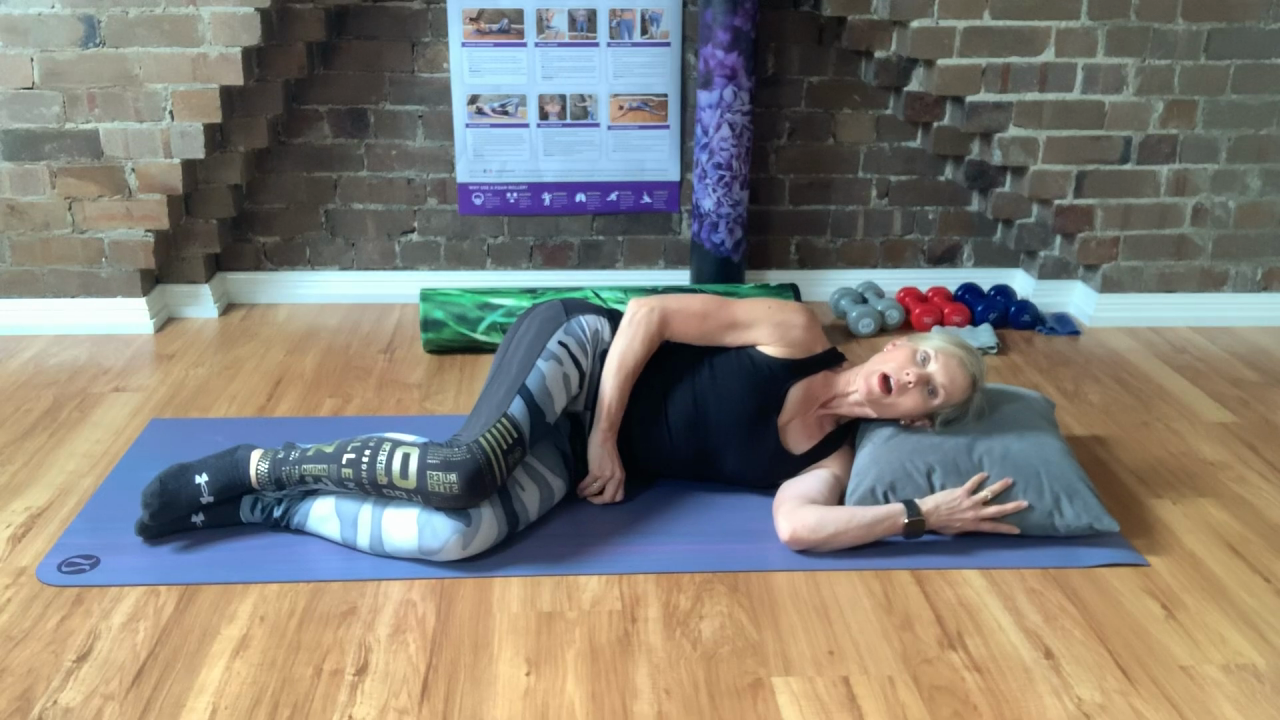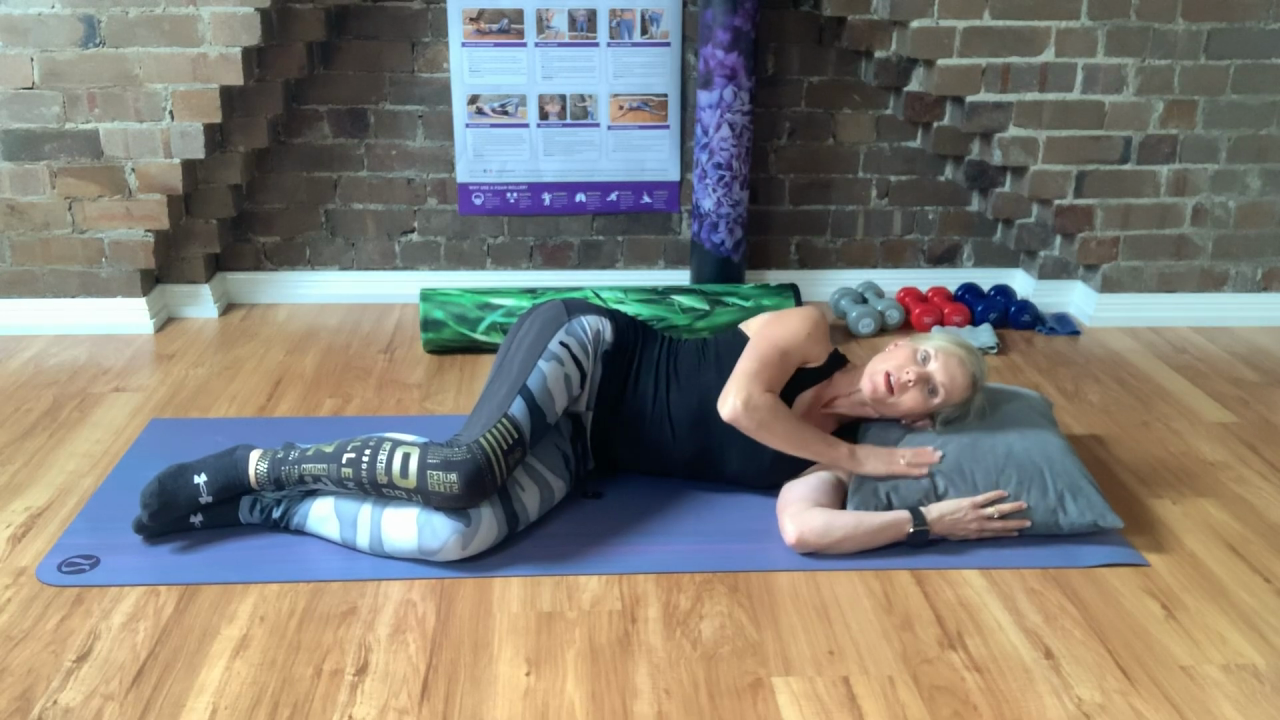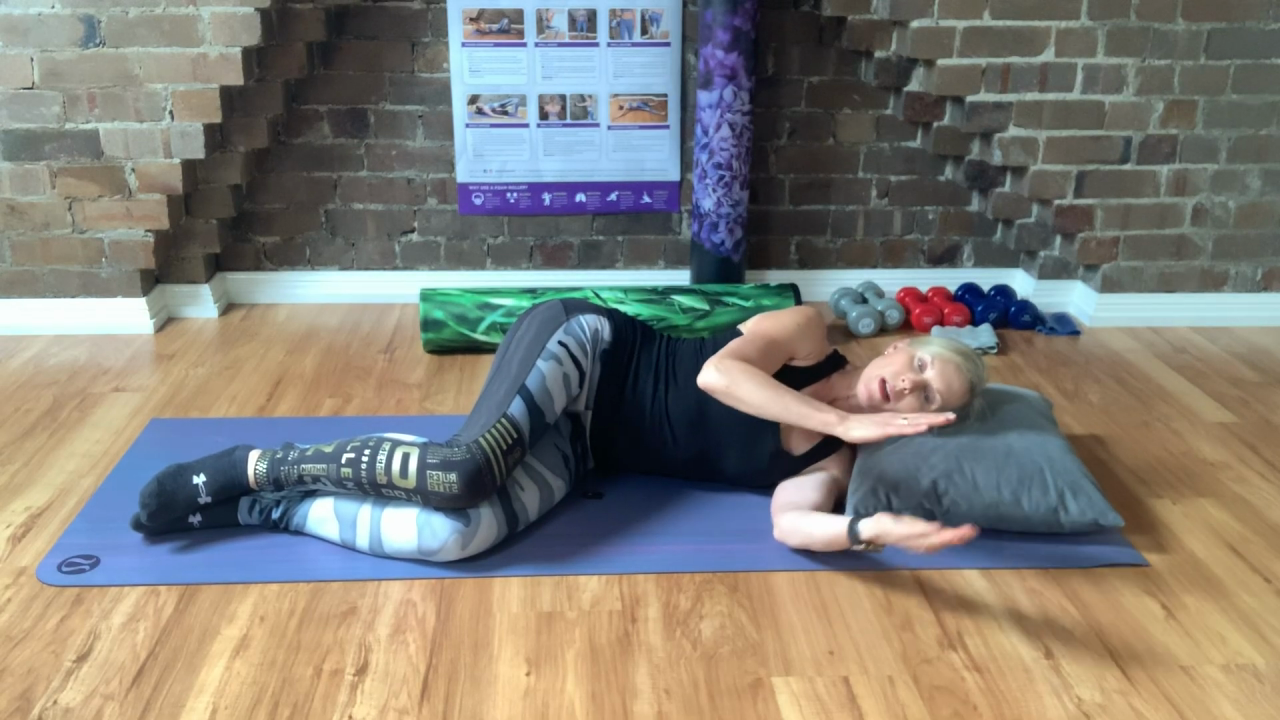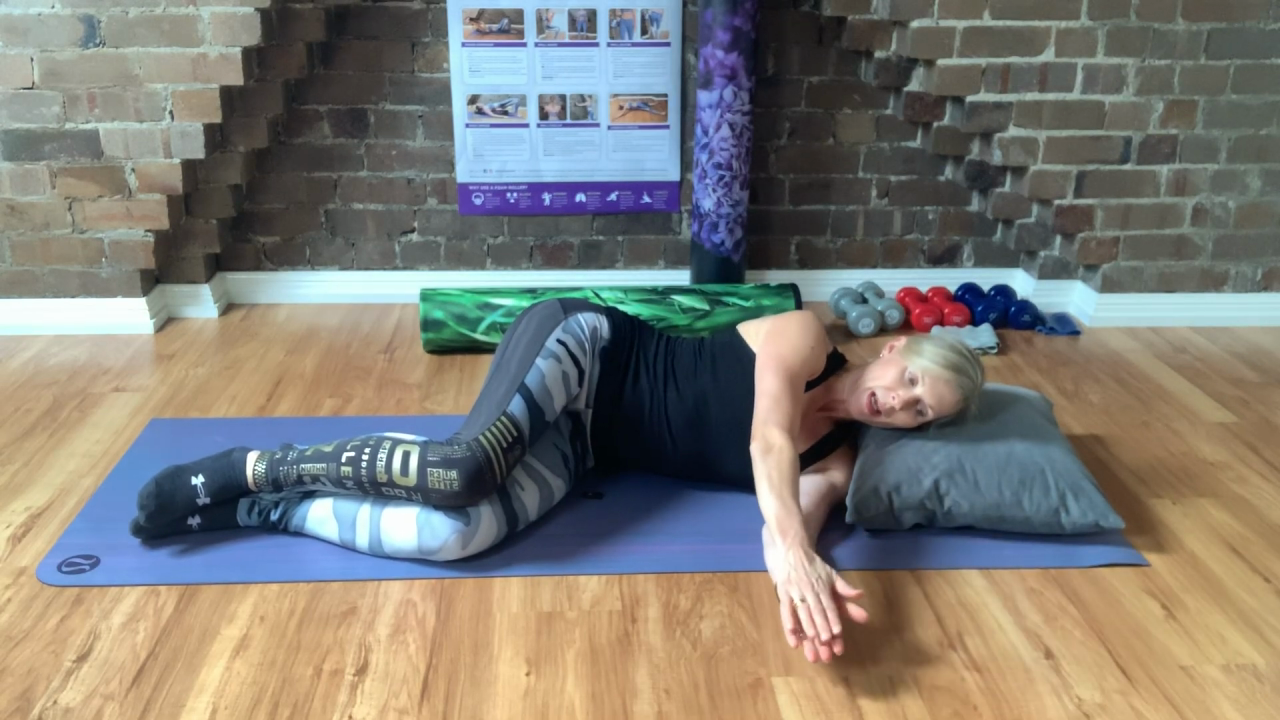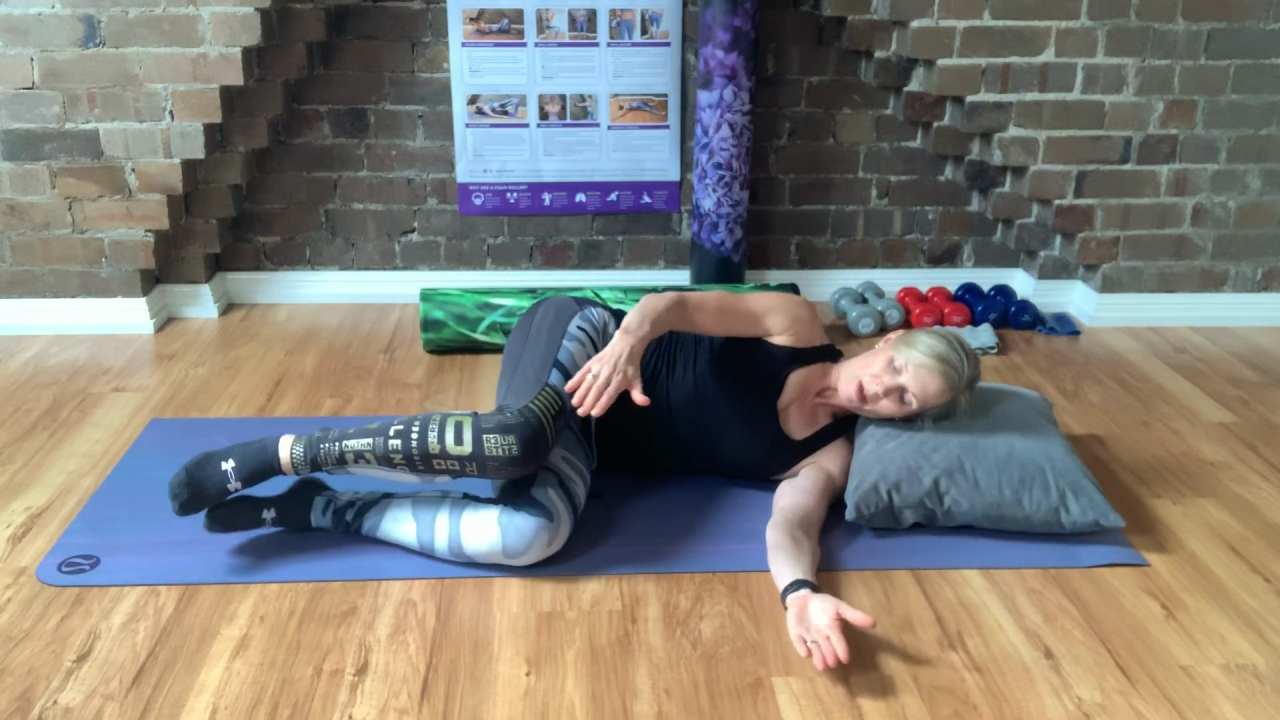
dt=1s
person 1, frame 1
left shoulder: (831, 458)
right shoulder: (795, 330)
left elbow: (799, 528)
right elbow: (651, 312)
left wrist: (926, 513)
right wrist: (605, 432)
left hip: (575, 455)
right hip: (578, 349)
left knee: (462, 532)
right knee: (464, 473)
left ankle: (267, 504)
right ankle: (254, 465)
person 1, frame 2
left shoulder: (829, 456)
right shoulder: (811, 332)
left elbow: (804, 527)
right elbow: (734, 401)
left wrist: (930, 520)
right wrist: (860, 454)
left hip: (583, 449)
right hip: (582, 349)
left knee: (463, 531)
right knee: (464, 473)
left ankle: (262, 505)
right ankle: (251, 465)
person 1, frame 3
left shoulder: (829, 460)
right shoulder: (810, 334)
left elbow: (793, 526)
right elbow: (718, 373)
left wrist: (874, 531)
right wrist: (841, 420)
left hip: (580, 451)
right hip: (581, 350)
left knee: (458, 534)
right knee: (462, 474)
left ankle: (263, 507)
right ankle: (248, 466)
person 1, frame 4
left shoulder: (835, 460)
right shoulder: (807, 336)
left elbow: (795, 517)
right elbow: (766, 438)
left wrist: (797, 589)
right wrist: (798, 555)
left hip: (582, 446)
right hip: (579, 346)
left knee: (462, 530)
right knee: (464, 469)
left ankle: (261, 510)
right ankle: (247, 468)
person 1, frame 5
left shoulder: (831, 456)
right shoulder: (796, 324)
left elbow: (790, 522)
right elbow: (671, 301)
left wrist: (800, 594)
right wrist: (629, 340)
left hip: (596, 440)
left knee: (536, 530)
right knee: (514, 440)
left ankle: (321, 510)
right ankle: (283, 452)
